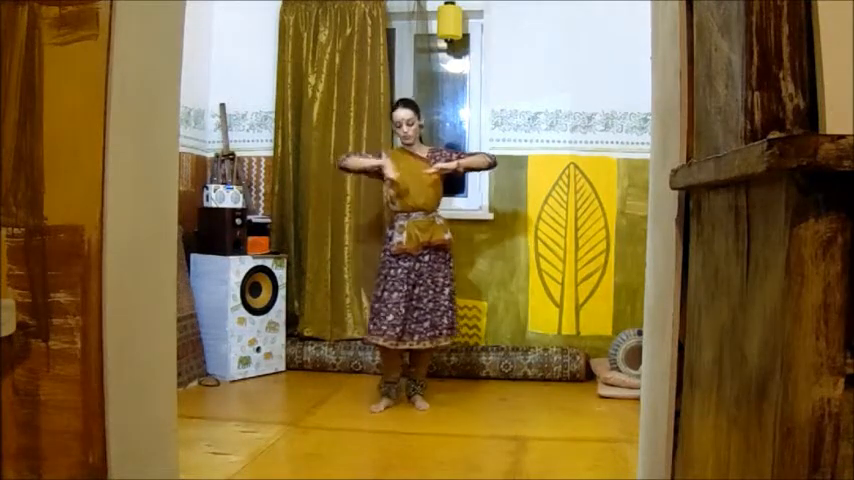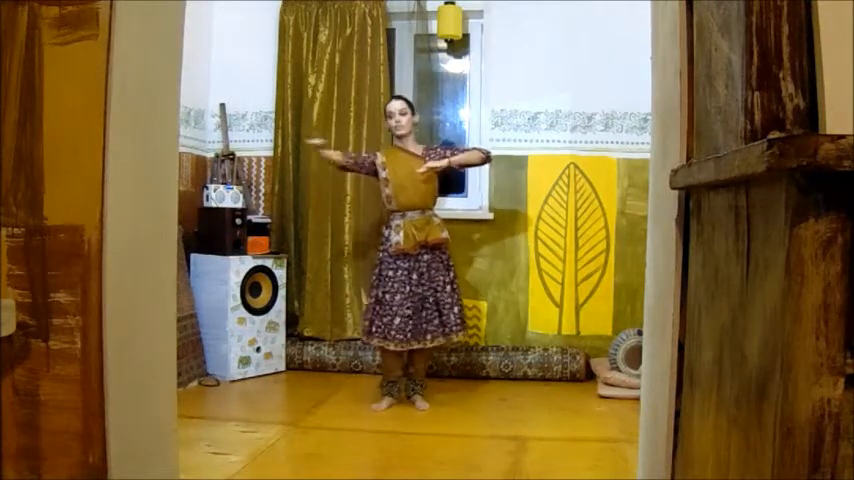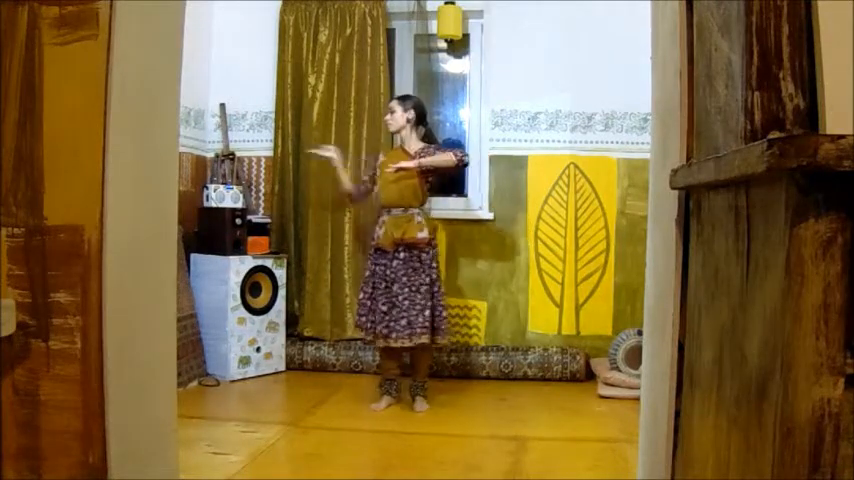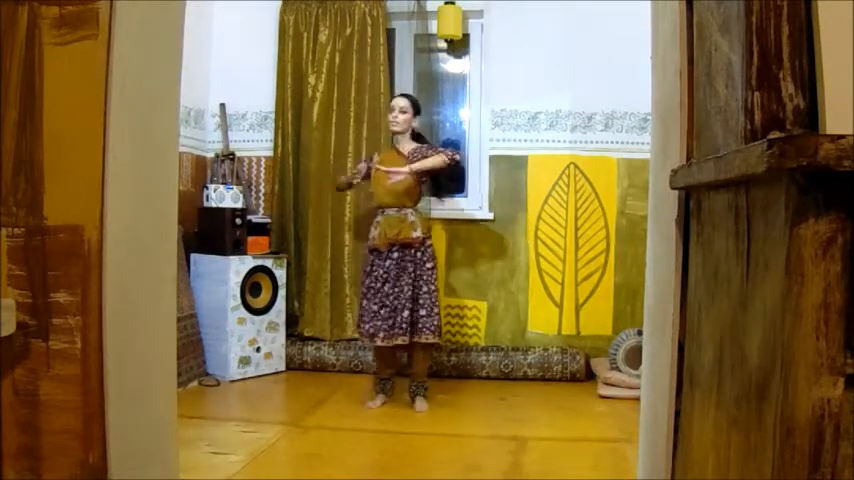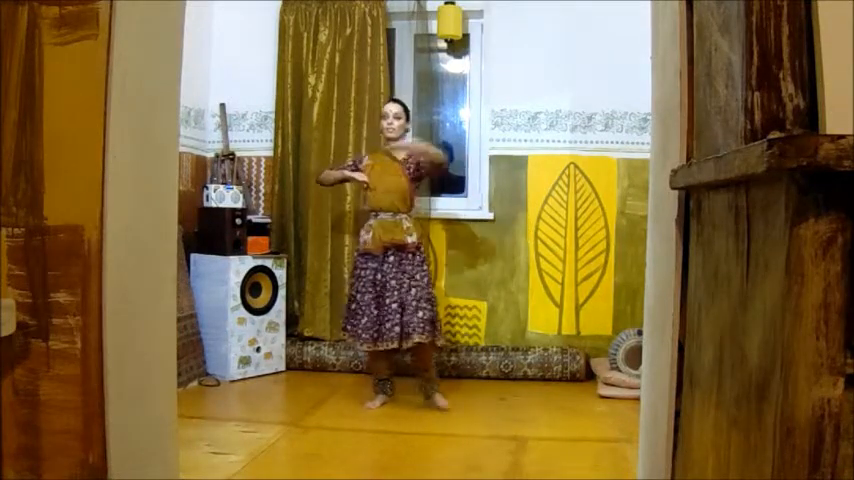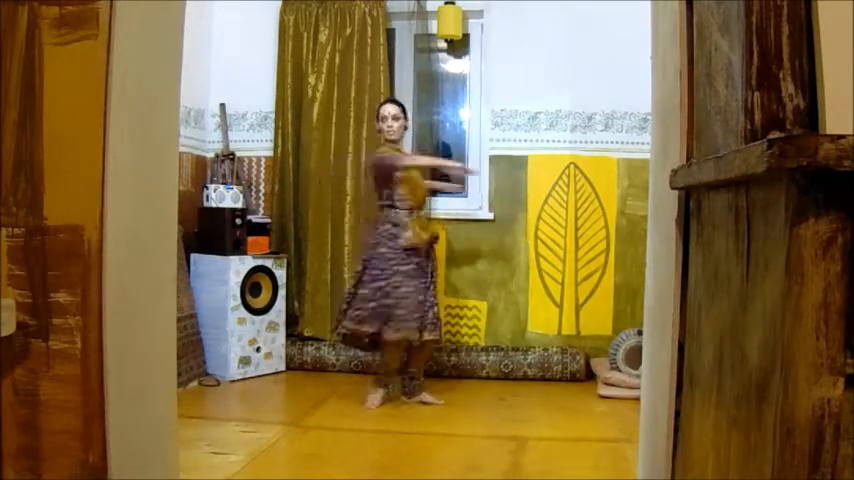
dt=0.4s
person 1, frame 1
left shoulder: (439, 155)
right shoulder: (386, 159)
left elbow: (489, 160)
right elbow: (344, 162)
left wrist: (454, 165)
right wrist: (380, 164)
left hip: (433, 242)
right hip: (399, 242)
left knee: (429, 318)
right knee: (390, 317)
left ankle: (416, 388)
right ankle: (388, 390)
person 1, frame 2
left shoulder: (434, 153)
right shoulder: (379, 159)
left elbow: (483, 155)
right elbow: (347, 162)
left wrist: (445, 163)
right wrist: (325, 151)
left hip: (431, 241)
right hip: (397, 242)
left knee: (427, 318)
right knee: (392, 317)
left ankle: (416, 389)
right ankle: (390, 389)
person 1, frame 3
left shoulder: (428, 153)
right shoulder: (384, 159)
left elbow: (460, 158)
right elbow: (356, 194)
left wrist: (415, 163)
right wrist: (337, 160)
left hip: (416, 239)
right hip: (385, 239)
left knee: (418, 316)
right knee: (384, 316)
left ankle: (418, 390)
right ankle: (389, 389)
person 1, frame 4
left shoulder: (422, 153)
right shoulder: (378, 158)
left elbow: (453, 157)
right elbow: (342, 185)
left wrist: (410, 169)
right wrist: (354, 176)
left hip: (412, 238)
right hip: (381, 237)
left knee: (416, 314)
right knee: (379, 315)
left ankle: (418, 390)
right ankle: (383, 387)
person 1, frame 5
left shoulder: (415, 160)
right shoulder: (366, 161)
left elbow: (440, 162)
right elbow: (322, 178)
left wrist: (418, 146)
right wrist: (348, 174)
left hip: (405, 243)
right hip: (372, 242)
left knee: (417, 316)
right knee: (372, 317)
left ankle: (430, 386)
right ankle: (382, 388)
person 1, frame 6
left shoulder: (413, 161)
right shoulder: (381, 158)
right elbow: (392, 163)
left wrist: (439, 185)
right wrist: (441, 163)
left hip: (416, 240)
right hip: (392, 238)
left knee: (424, 317)
right knee: (398, 314)
left ankle: (413, 386)
right ankle: (383, 383)
